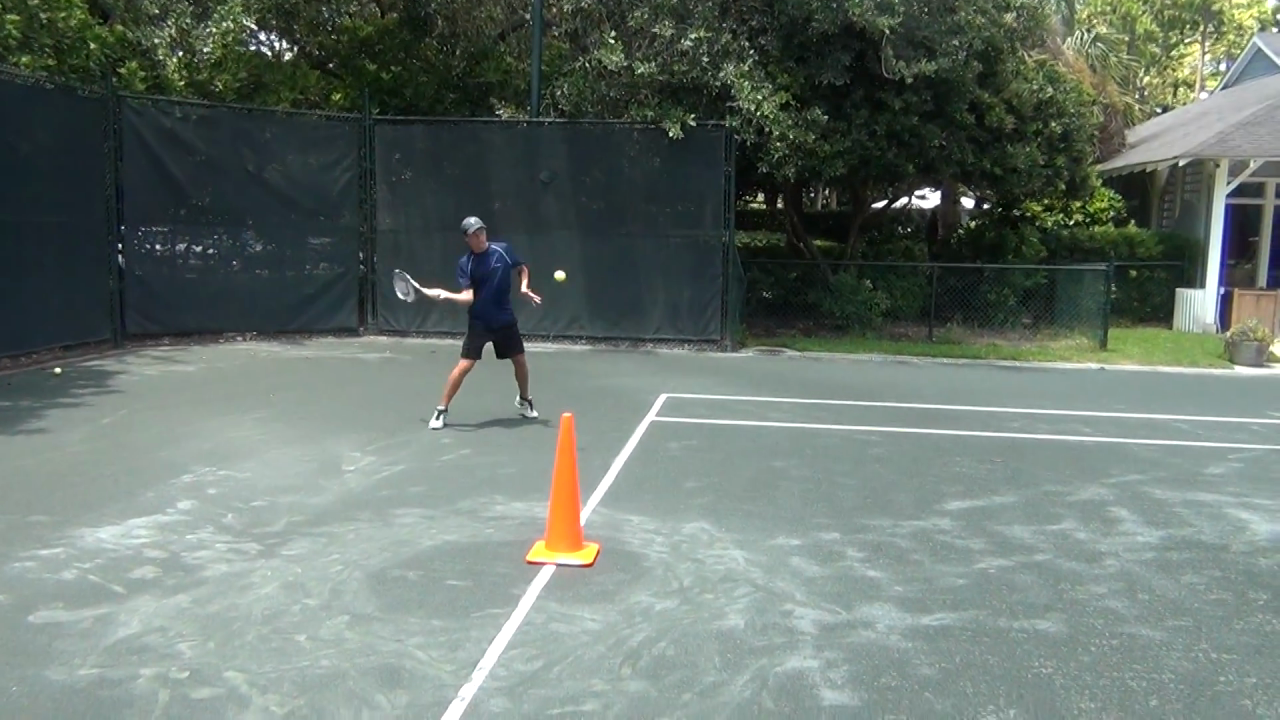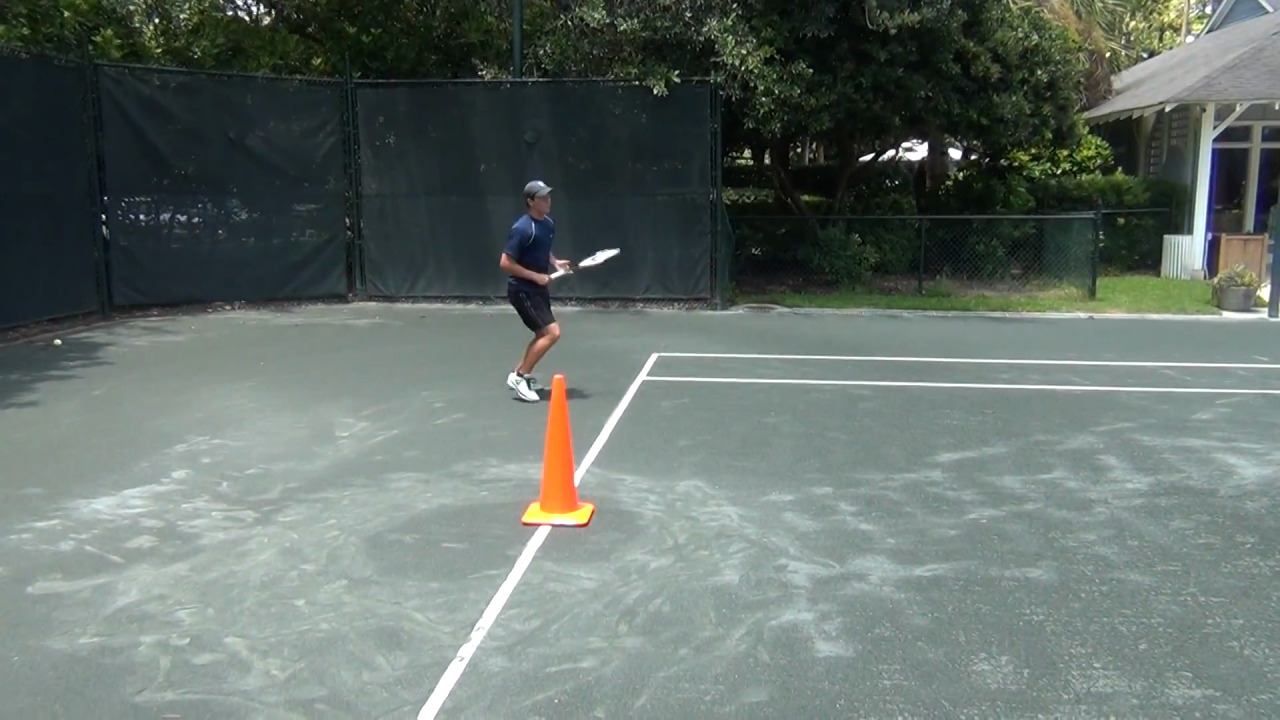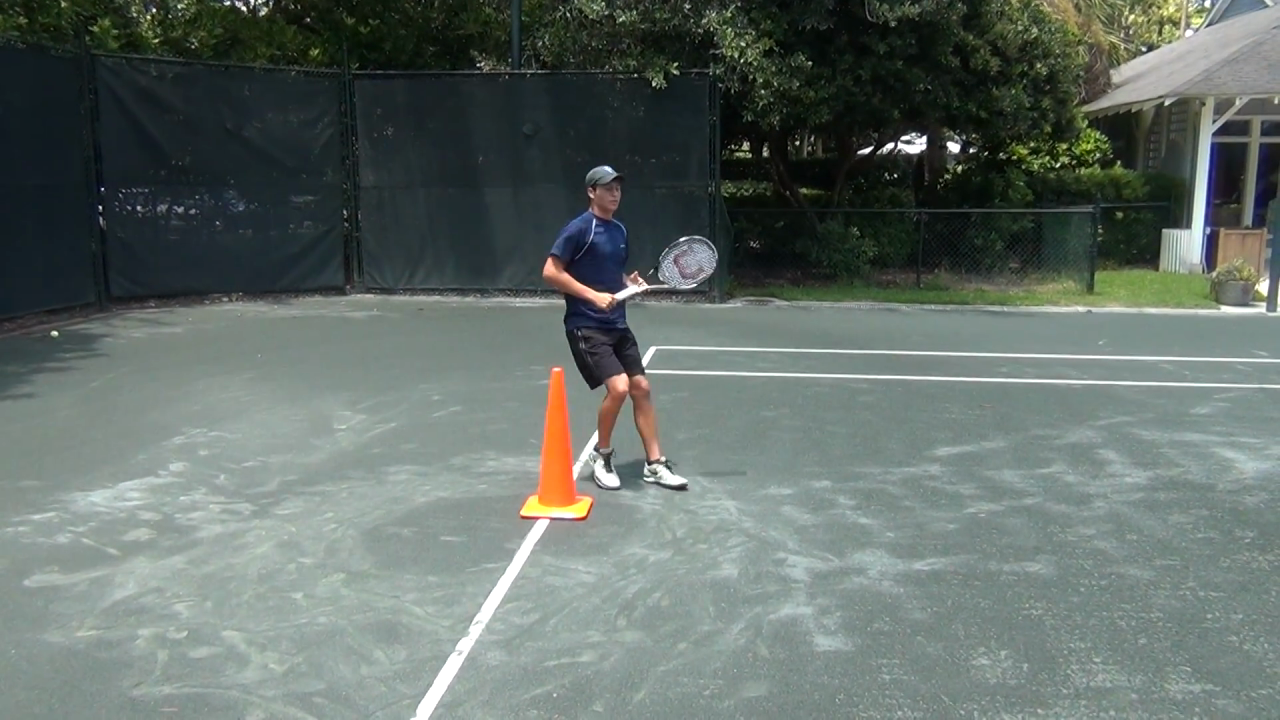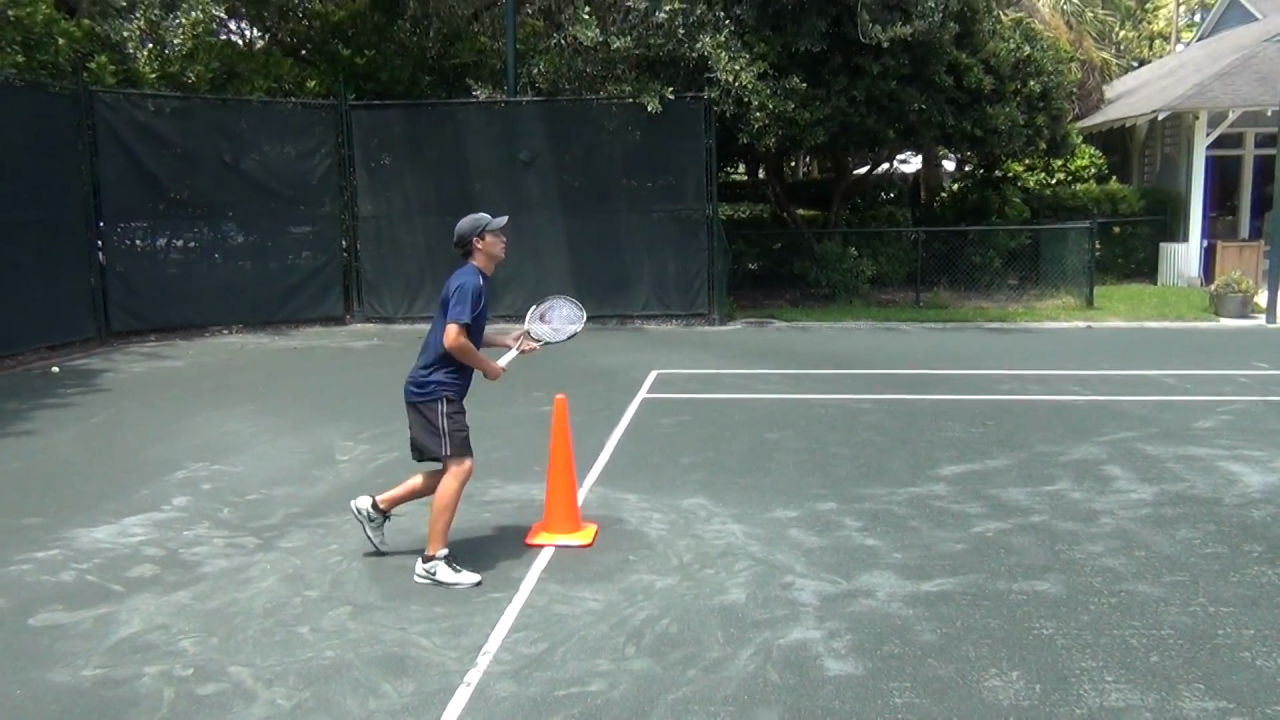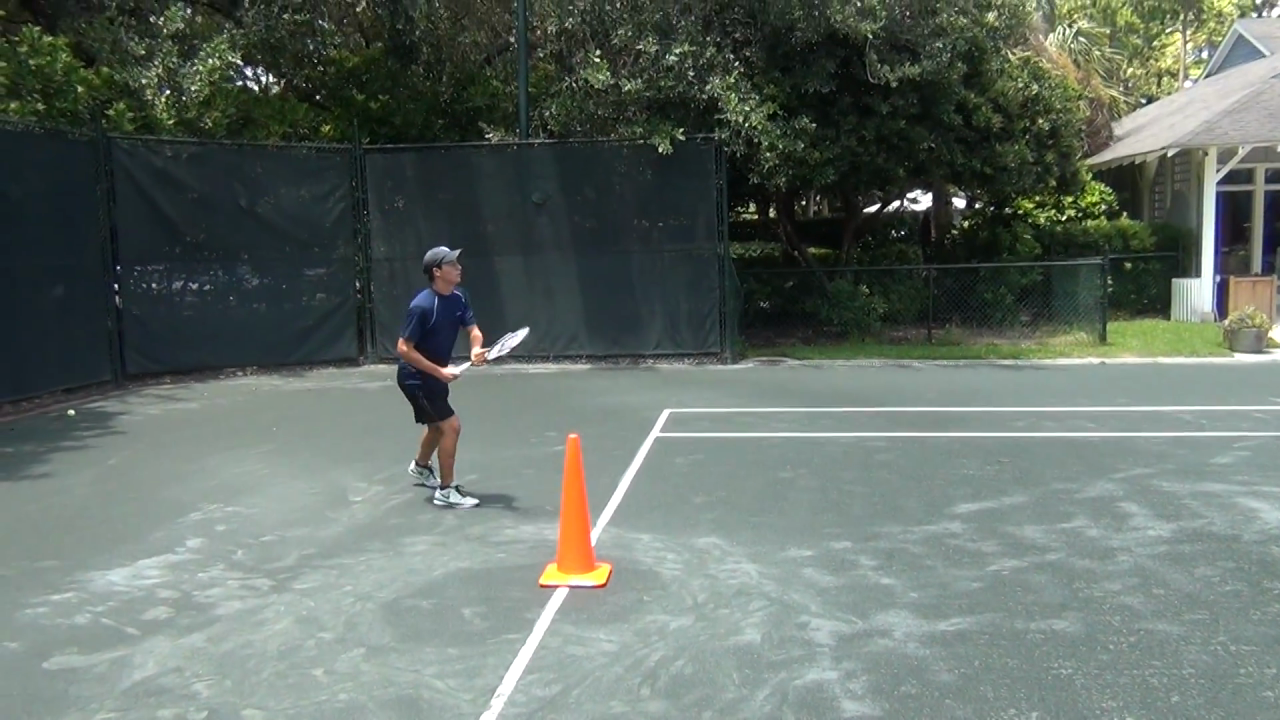
dt=1s
person 1, frame 1
left shoulder: (502, 250)
right shoulder: (465, 264)
left elbow: (523, 269)
right elbow: (467, 298)
left wrist: (524, 287)
right wrist: (443, 294)
left hip: (505, 319)
right hip: (479, 322)
left knee: (520, 361)
right knee: (464, 367)
left ankle: (524, 400)
right ankle: (441, 410)
person 1, frame 2
left shoulder: (548, 223)
right shoulder: (522, 229)
right elbow: (505, 263)
left wrist: (554, 262)
right wrist: (536, 276)
left hip: (534, 289)
right hip: (523, 290)
left knee: (544, 335)
right knee: (552, 333)
left ankle: (522, 373)
right ankle: (519, 376)
person 1, frame 3
left shoulder: (619, 230)
right shoulder: (578, 229)
right elbow: (550, 272)
left wrist: (628, 281)
right wrist: (593, 295)
left hip: (616, 324)
right hip: (586, 327)
left knee: (642, 388)
right knee: (618, 388)
left ankle: (655, 464)
right ankle: (602, 454)
person 1, frame 4
left shoulder: (476, 281)
right shoulder: (469, 282)
right elbow: (452, 341)
left wrist: (506, 341)
right wrist: (487, 367)
left hip: (441, 389)
right hip: (435, 389)
left knee: (453, 470)
right knee: (459, 467)
left ankle: (375, 506)
right ankle: (433, 559)
person 1, frame 5
left shoulder: (458, 298)
right shoulder: (422, 306)
left elbow: (472, 329)
right elbow: (403, 349)
left wrist: (475, 350)
right wrist: (438, 371)
left hip: (434, 375)
right hip: (417, 379)
left knee: (439, 425)
right knee: (451, 426)
left ankle: (420, 467)
right ankle: (446, 490)
